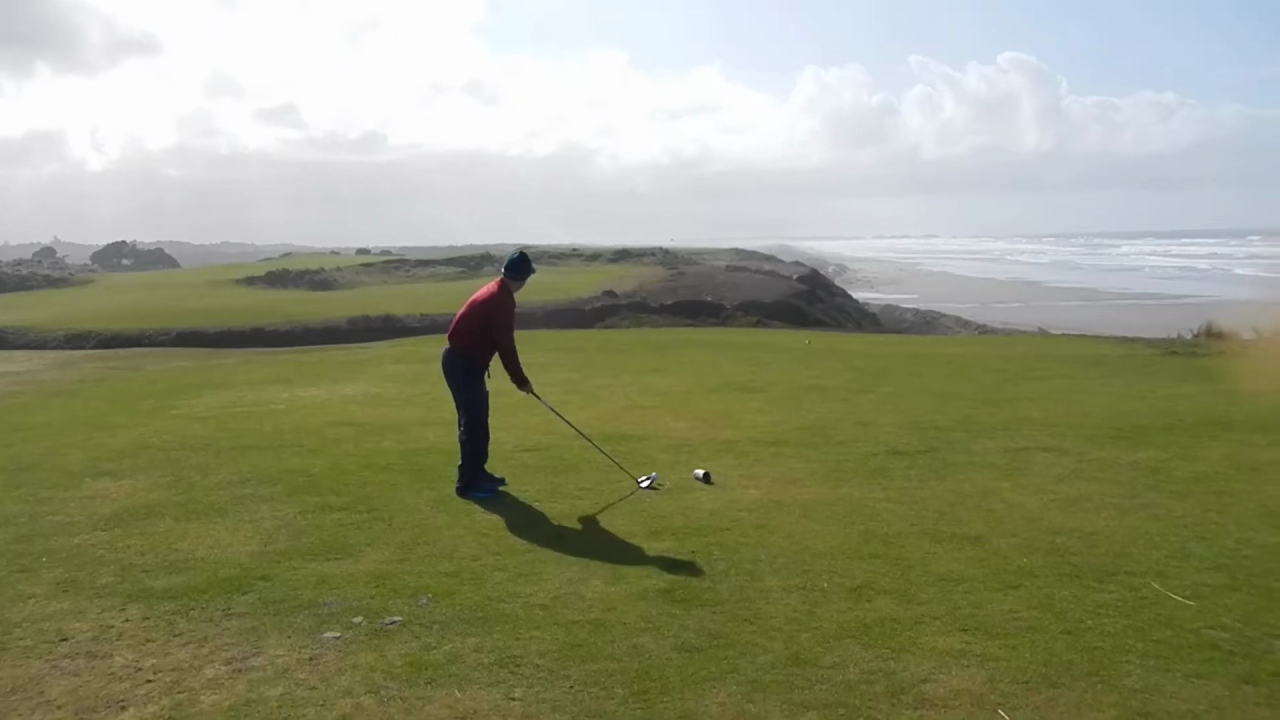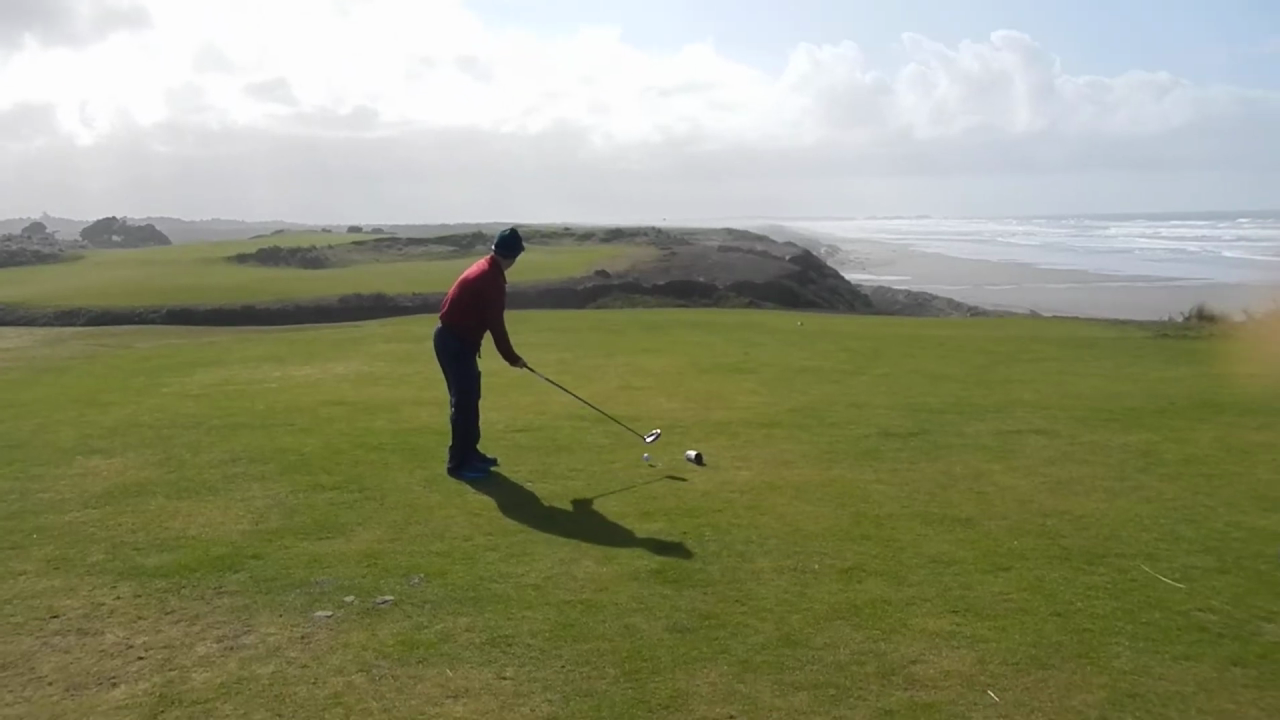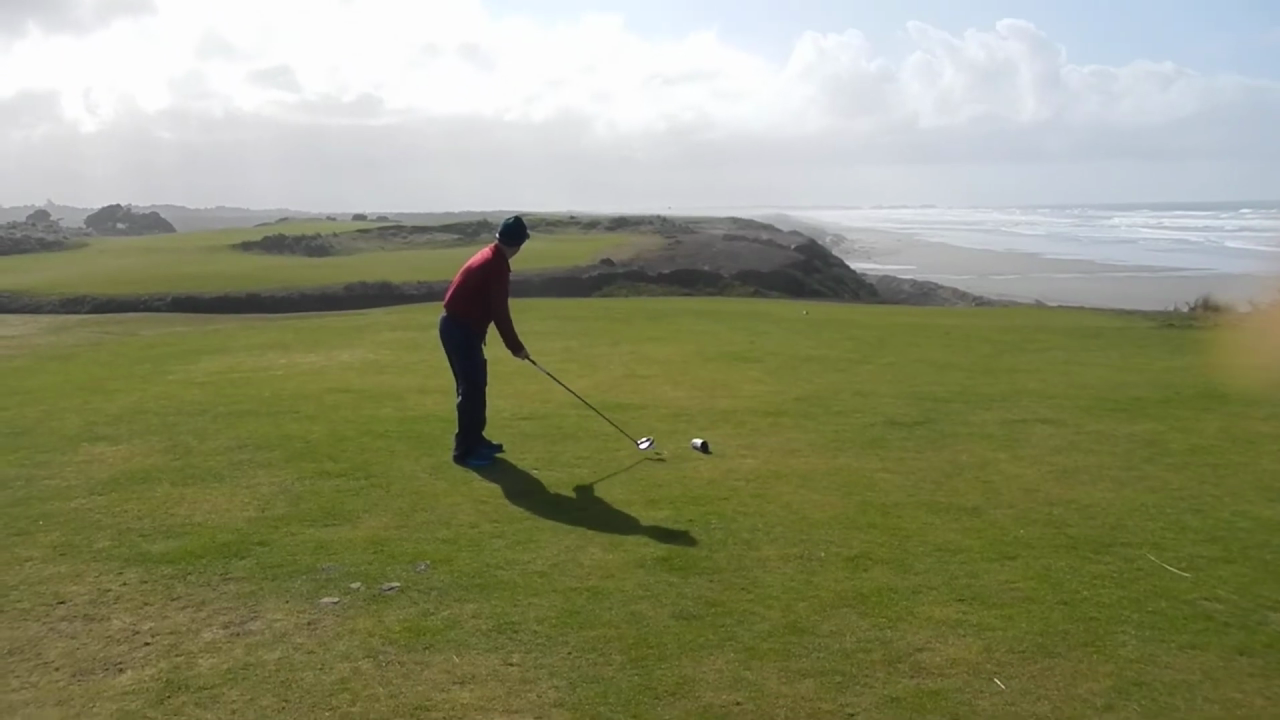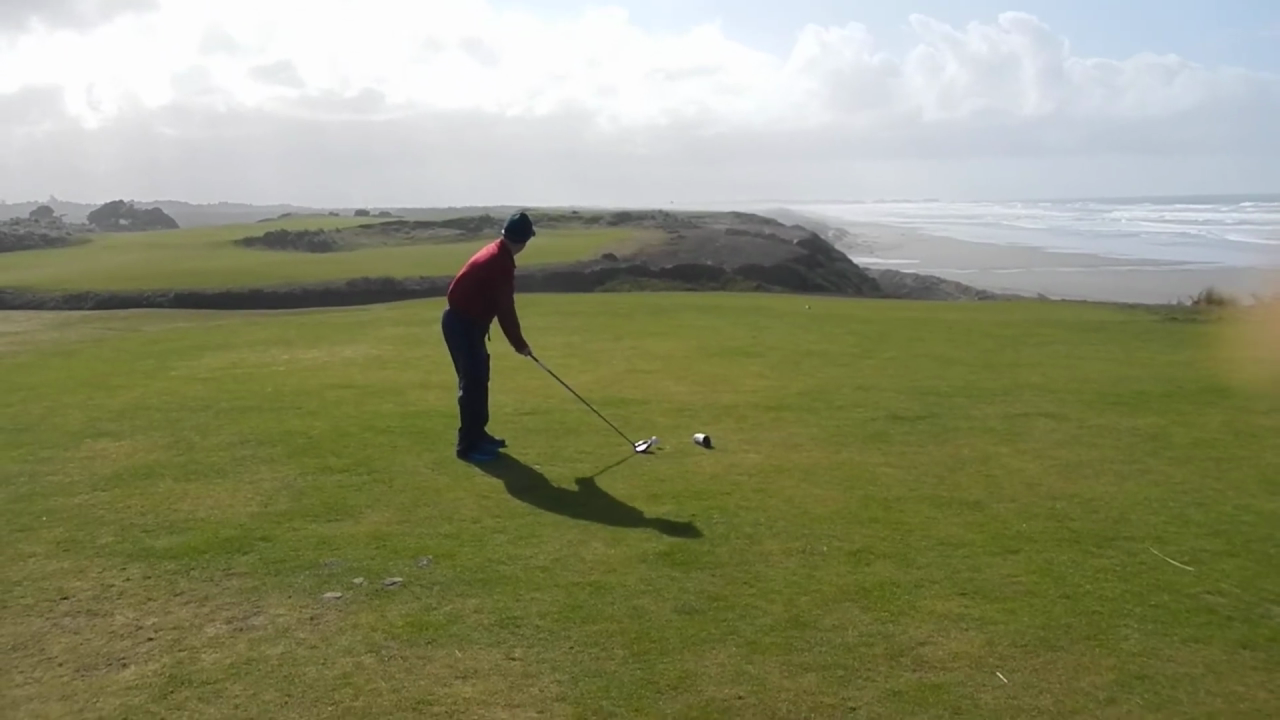
dt=0.5s
person 1, frame 1
left shoulder: (495, 292)
right shoulder: (501, 300)
left elbow: (501, 342)
right elbow: (506, 346)
left wrist: (517, 378)
right wrist: (521, 380)
left hip: (465, 358)
right hip: (462, 361)
left knee: (478, 418)
right knee: (473, 421)
left ankle: (478, 472)
right ankle: (467, 482)
person 1, frame 2
left shoulder: (484, 269)
right shoulder: (491, 278)
left elbow: (488, 319)
right elbow: (495, 324)
left wrist: (509, 355)
right wrist: (511, 357)
left hip: (455, 337)
right hip: (455, 340)
left knee: (469, 397)
right knee: (465, 400)
left ankle: (469, 452)
right ankle: (459, 462)
person 1, frame 3
left shoulder: (490, 257)
right shoulder: (495, 266)
left elbow: (495, 308)
right elbow: (500, 312)
left wrist: (512, 344)
right wrist: (516, 346)
left hip: (462, 326)
right hip: (460, 329)
left knee: (476, 384)
right knee: (471, 388)
left ankle: (475, 439)
right ankle: (464, 449)
person 1, frame 4
left shoulder: (496, 253)
right shoulder: (500, 263)
left elbow: (502, 305)
right elbow: (505, 309)
left wrist: (517, 340)
right wrist: (519, 343)
left hip: (465, 320)
right hip: (462, 323)
left knee: (479, 378)
right knee: (472, 382)
left ankle: (477, 433)
right ankle: (467, 444)
